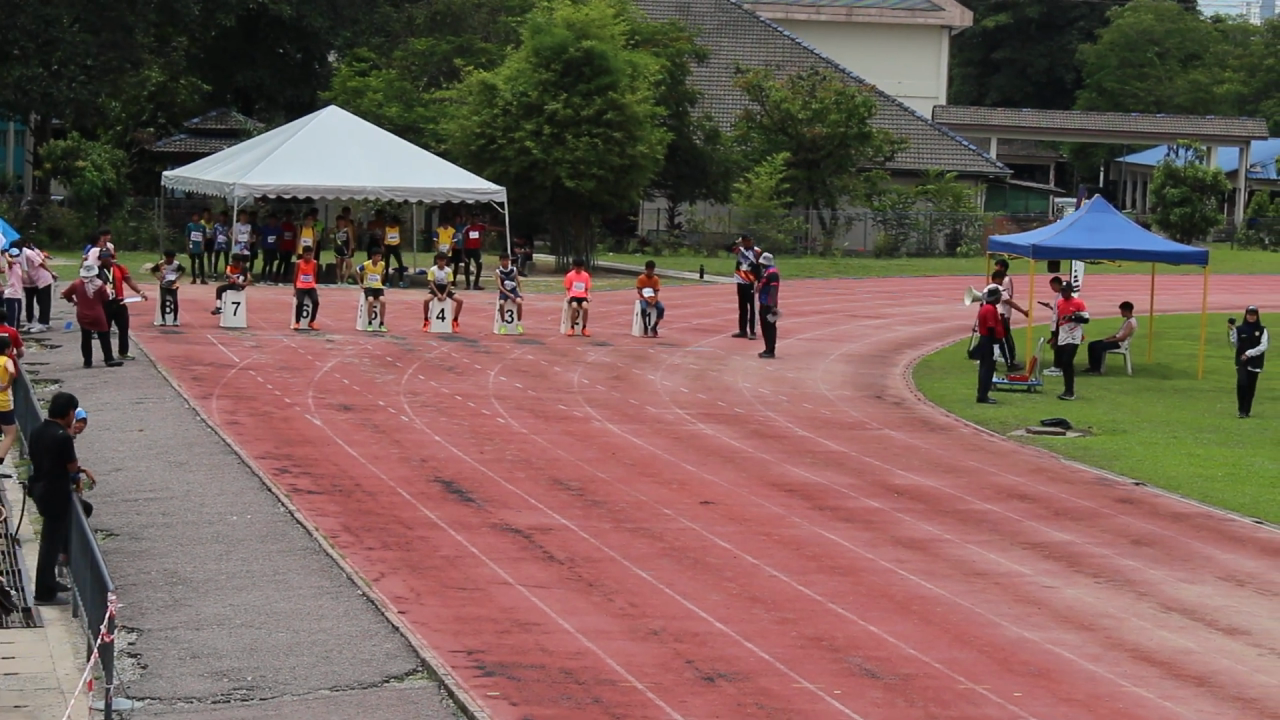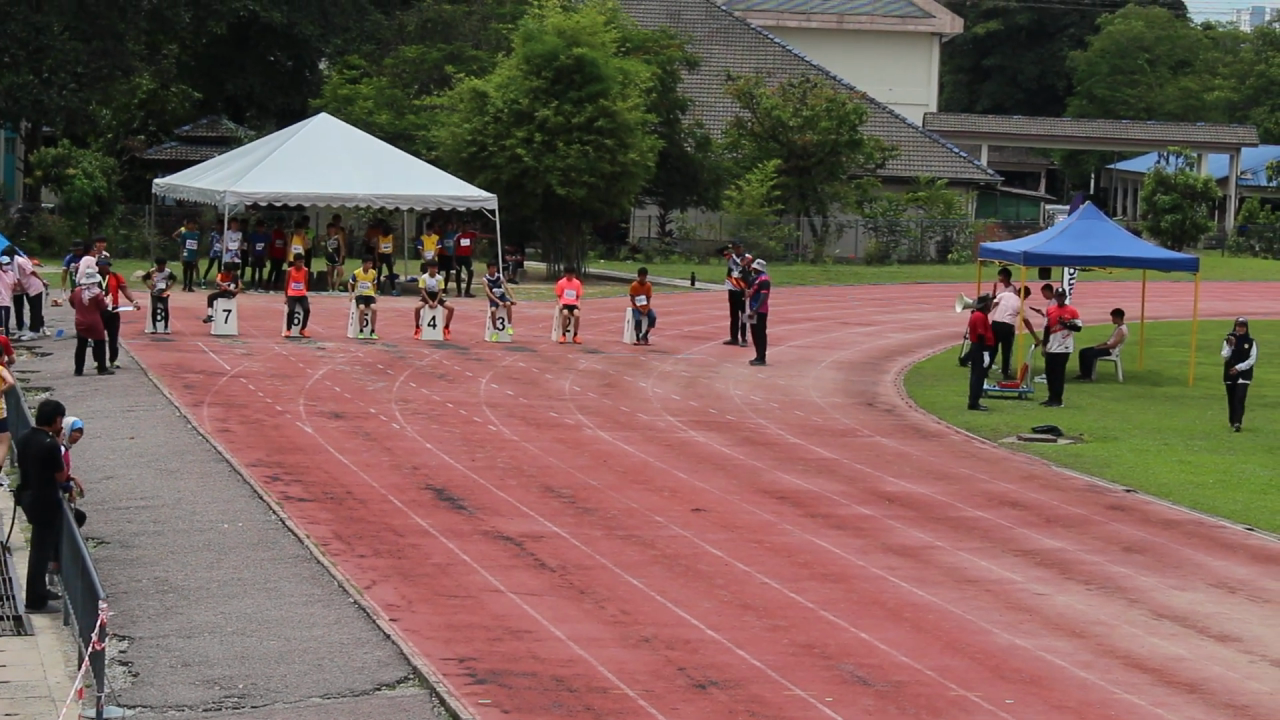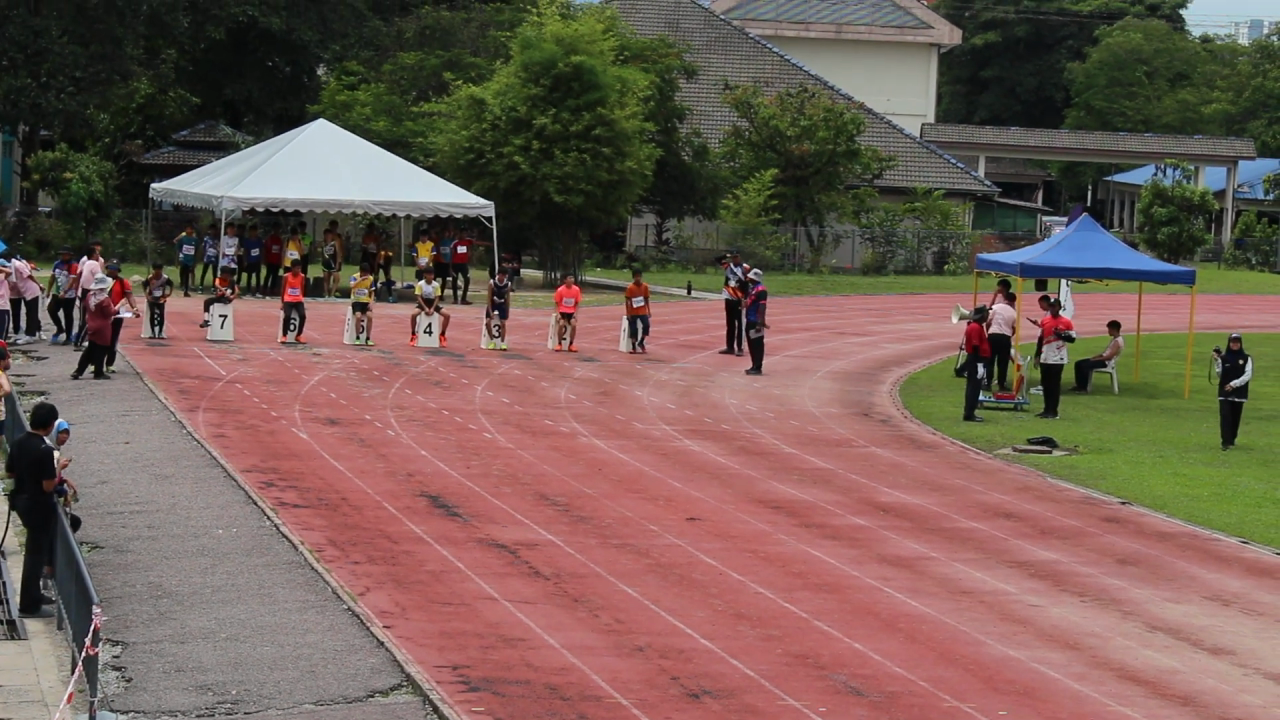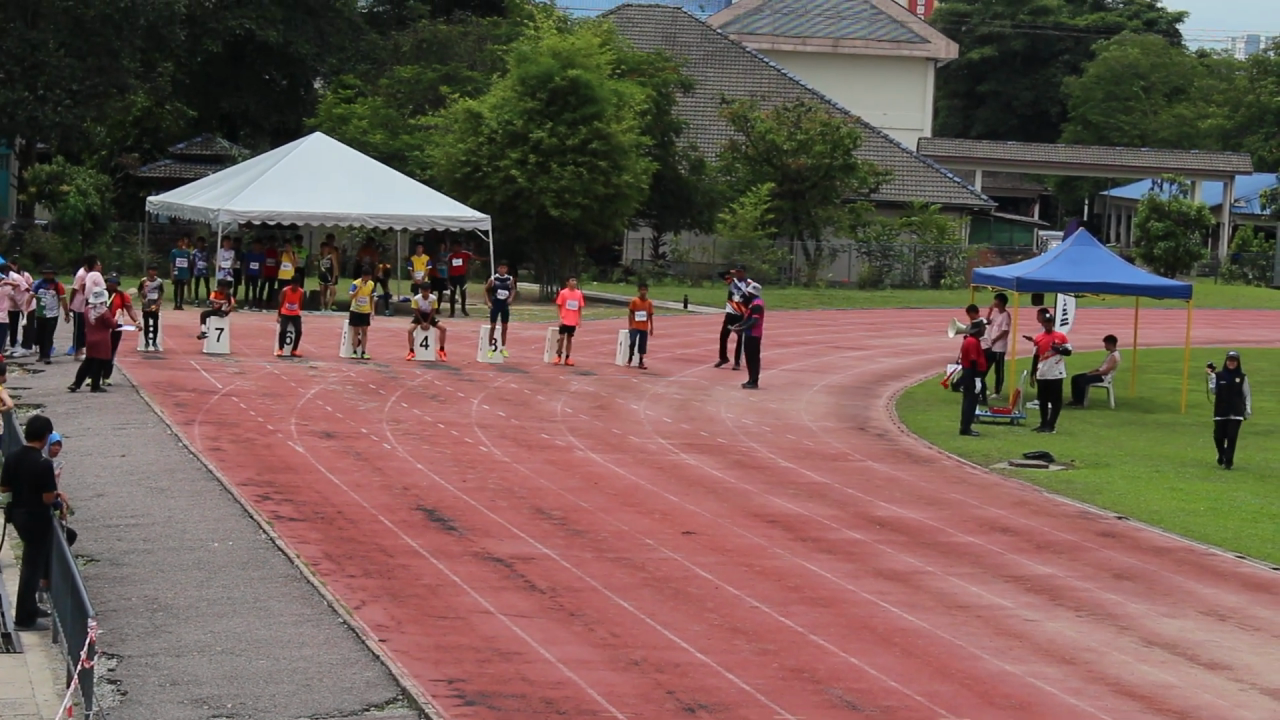
dt=0.7s
person 1, frame 1
left shoulder: (37, 431)
right shoulder: (62, 437)
right elbow: (72, 468)
left hip: (40, 489)
right hip: (55, 494)
left knee: (51, 539)
right knee: (52, 542)
left ankle: (48, 582)
right ankle: (44, 593)
person 1, frame 2
left shoulder: (24, 439)
right shoulder: (50, 445)
right elbow: (60, 477)
left hip: (28, 496)
right hip: (44, 501)
left knee: (41, 546)
right knee: (41, 549)
left ankle: (39, 590)
right ankle: (35, 601)
person 1, frame 3
left shoulder: (18, 443)
right shoulder: (45, 450)
left elbow: (10, 472)
right elbow: (48, 486)
right wrist: (57, 471)
left hip: (22, 501)
right hip: (39, 506)
left knee: (35, 550)
right knee: (37, 553)
left ankle: (33, 594)
right ankle: (29, 605)
person 1, frame 4
right shoulder: (43, 463)
right elbow: (48, 499)
right wrist: (53, 486)
left hip: (18, 514)
right hip: (37, 519)
left knee: (31, 563)
right knee: (33, 566)
left ankle: (29, 607)
right ankle: (24, 619)
